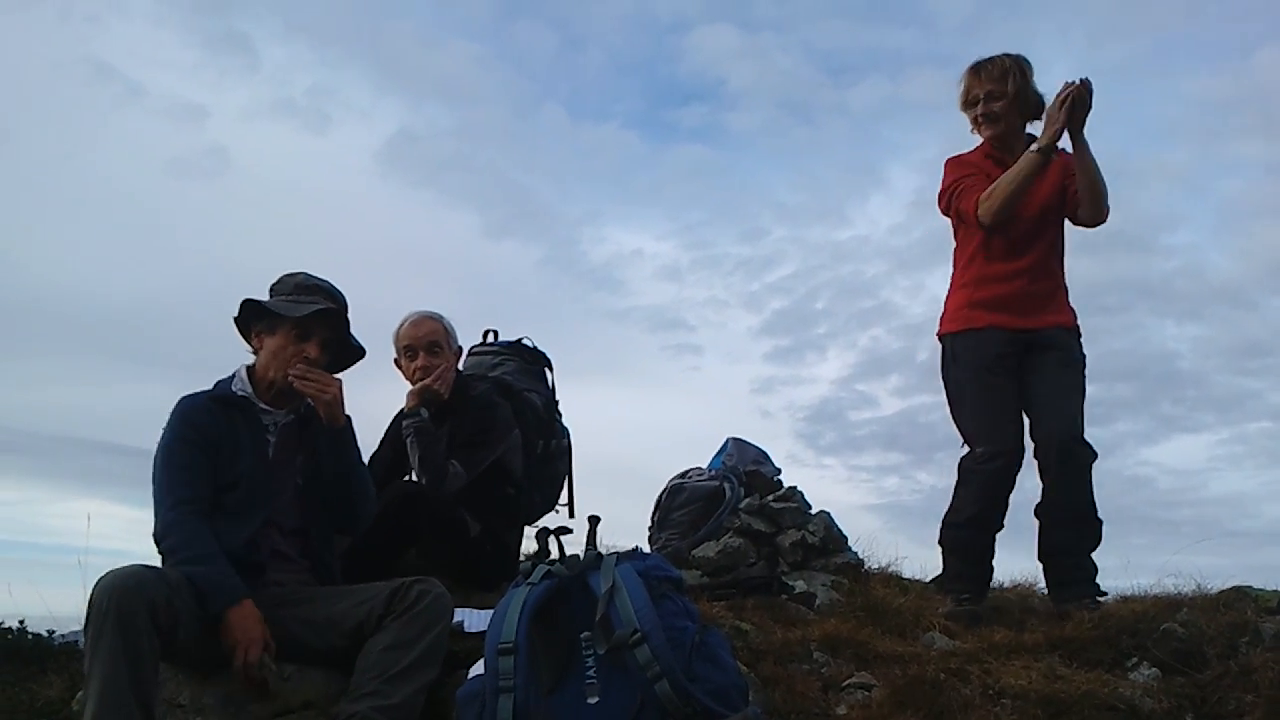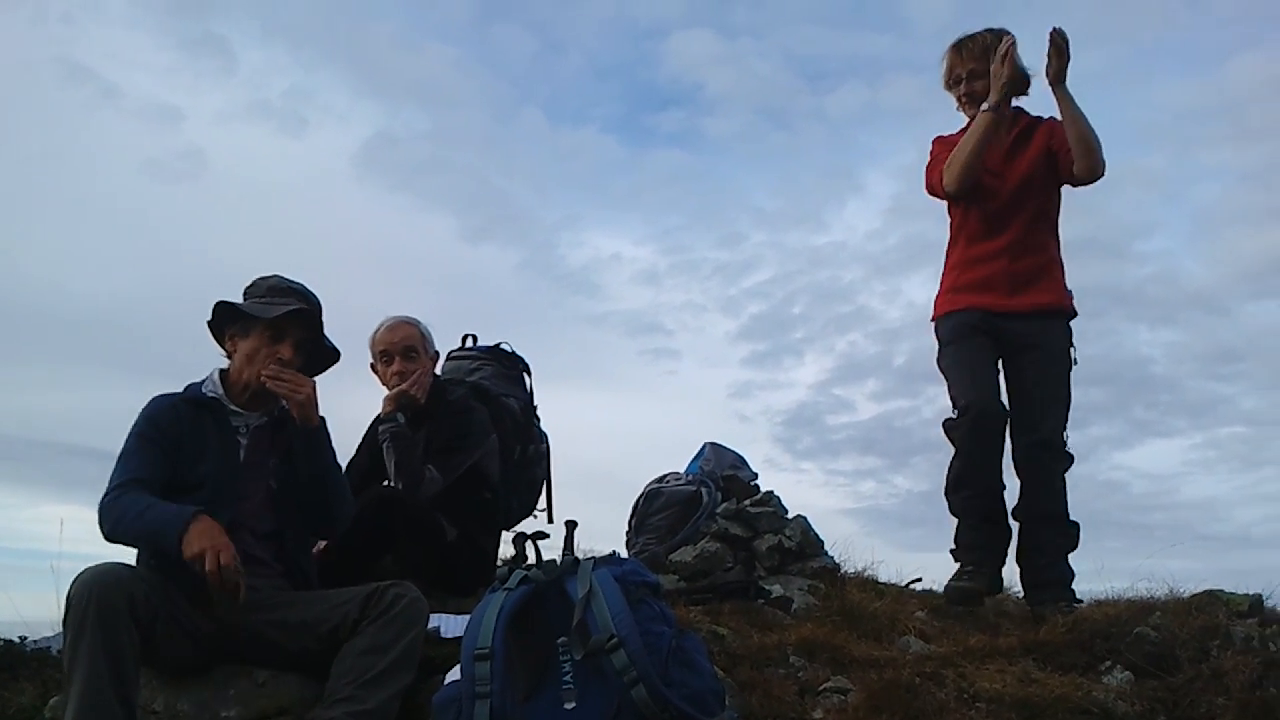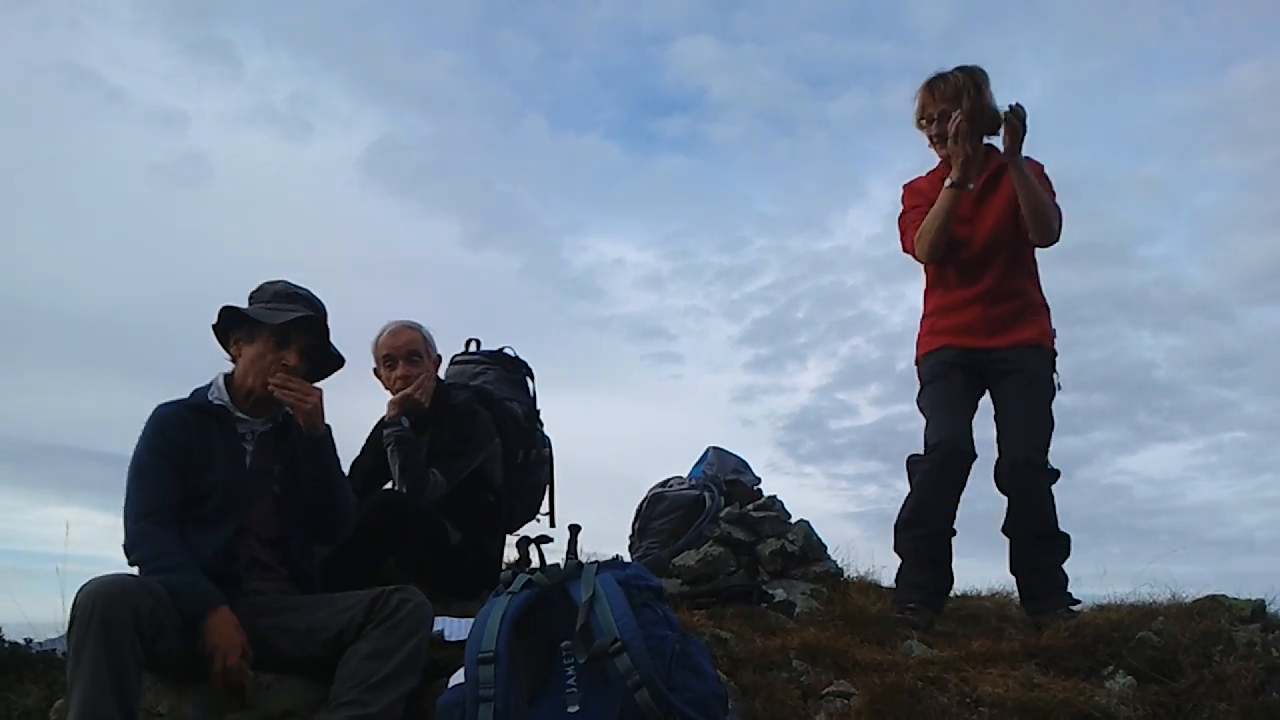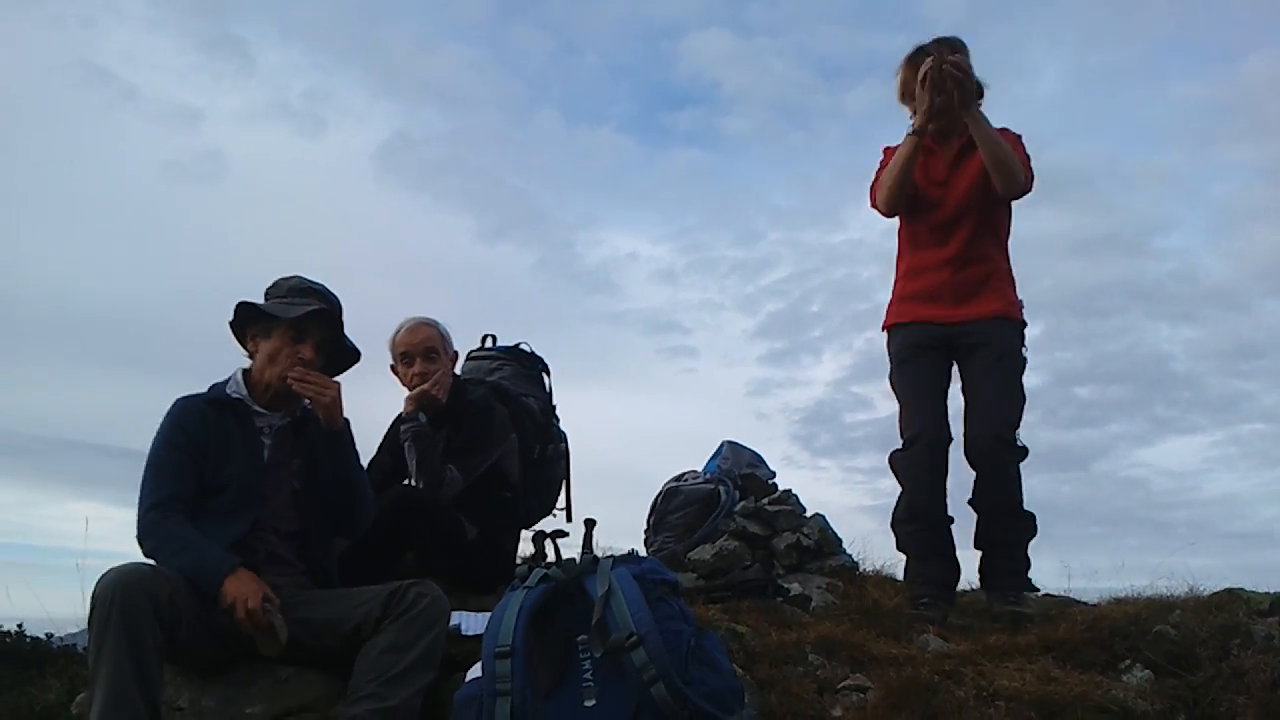
dt=0.3s
person 1, frame 1
left shoulder: (1061, 166)
right shoulder: (962, 168)
left elbow: (1094, 214)
right elbow: (990, 211)
left wrist: (1075, 137)
right wrist: (1043, 143)
left hip: (1049, 330)
right hip: (977, 329)
left knee: (1065, 445)
right knee: (995, 451)
left ankle: (1073, 584)
right ankle: (964, 583)
person 1, frame 2
left shoulder: (1046, 134)
right shoulder: (950, 147)
left elbow: (1089, 169)
right elbow: (955, 186)
left wrist: (1060, 89)
right wrist: (993, 104)
left hip: (1039, 310)
right hip: (966, 309)
left knee: (1041, 441)
right knee: (978, 414)
left ankle: (1049, 585)
right ankle: (978, 560)
person 1, frame 3
left shoulder: (1022, 174)
right shoulder: (920, 191)
left elbow: (1046, 233)
right elbow: (927, 249)
left wrist: (1014, 159)
right wrist: (959, 174)
left hip: (1021, 344)
right hip: (947, 347)
left knee: (1025, 465)
right knee: (944, 452)
left ankle: (1045, 594)
right ankle: (919, 592)
person 1, frame 4
left shoulder: (996, 145)
right shoulder: (901, 156)
left elbow: (1016, 184)
right elbow: (885, 202)
left wrist: (968, 115)
right wrist: (922, 127)
left hip: (990, 318)
right hip: (915, 321)
left knee: (993, 439)
right knee: (923, 441)
left ankle: (1006, 579)
right ankle: (930, 585)
person 2, frame 1
left shoulder: (323, 428)
right shoulder: (200, 413)
left elbow: (356, 523)
right elbow: (177, 523)
left wrist: (336, 426)
right wrist: (233, 604)
left hip: (301, 604)
right hip: (210, 603)
left knee: (425, 598)
right knee: (125, 590)
person 2, frame 2
left shoulder: (296, 430)
right shoulder: (172, 415)
left elbow: (333, 525)
right elbow: (119, 508)
left wrist: (311, 426)
right wrist: (188, 524)
left hip: (276, 608)
right hip: (182, 601)
left knee: (401, 602)
right knee: (104, 586)
person 2, frame 3
left shoulder: (301, 437)
right shoulder: (177, 422)
left elbow: (335, 532)
right elbow: (146, 534)
left wrist: (315, 435)
right wrist: (211, 611)
left hip: (281, 613)
right hip: (188, 612)
left knee: (406, 606)
right knee: (107, 598)
person 2, frame 4
left shoulder: (319, 431)
right shoulder: (195, 415)
left elbow: (354, 526)
right elbow: (158, 522)
left wrist: (334, 429)
right wrist: (227, 575)
left hip: (300, 606)
right hip: (208, 600)
left knee: (423, 601)
right knee: (128, 587)
person 3, frame 1
left shoulder: (487, 407)
right shoulder: (412, 415)
left elbow: (438, 486)
right elbow: (370, 488)
left wrist: (416, 414)
left hip: (487, 554)
right hip: (436, 545)
left knee: (408, 497)
person 3, frame 2
left shoulder: (464, 412)
right shoulder: (390, 420)
left elbow: (414, 491)
left wrist: (392, 420)
left hip: (463, 559)
right hip: (413, 551)
left knee: (384, 501)
person 3, frame 3
left shoulder: (466, 415)
right shoulder: (391, 424)
left elbow: (419, 494)
right elbow: (351, 497)
left wrist: (397, 423)
left hip: (466, 562)
right hip: (418, 553)
left knee: (389, 505)
person 3, frame 4
left shoulder: (483, 411)
right shoulder: (411, 420)
left elbow: (436, 490)
right elbow: (370, 493)
left wrist: (414, 420)
left hip: (484, 557)
right hip: (433, 549)
left knee: (406, 501)
